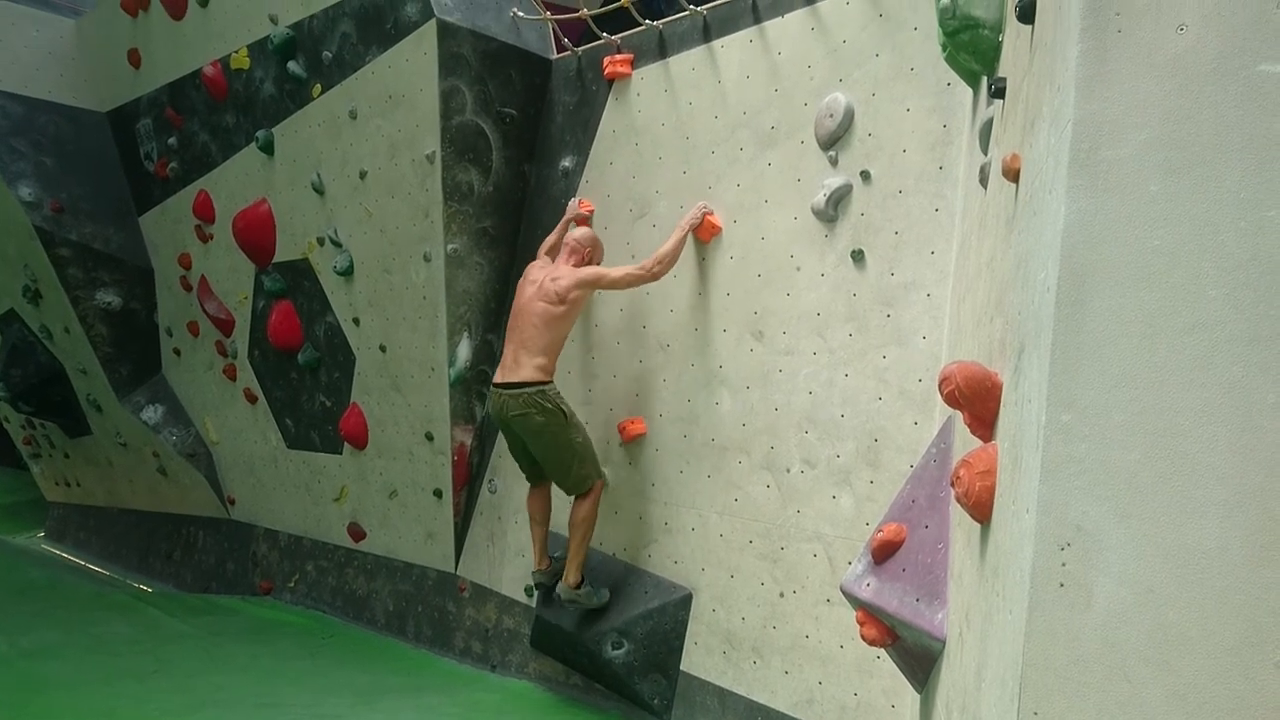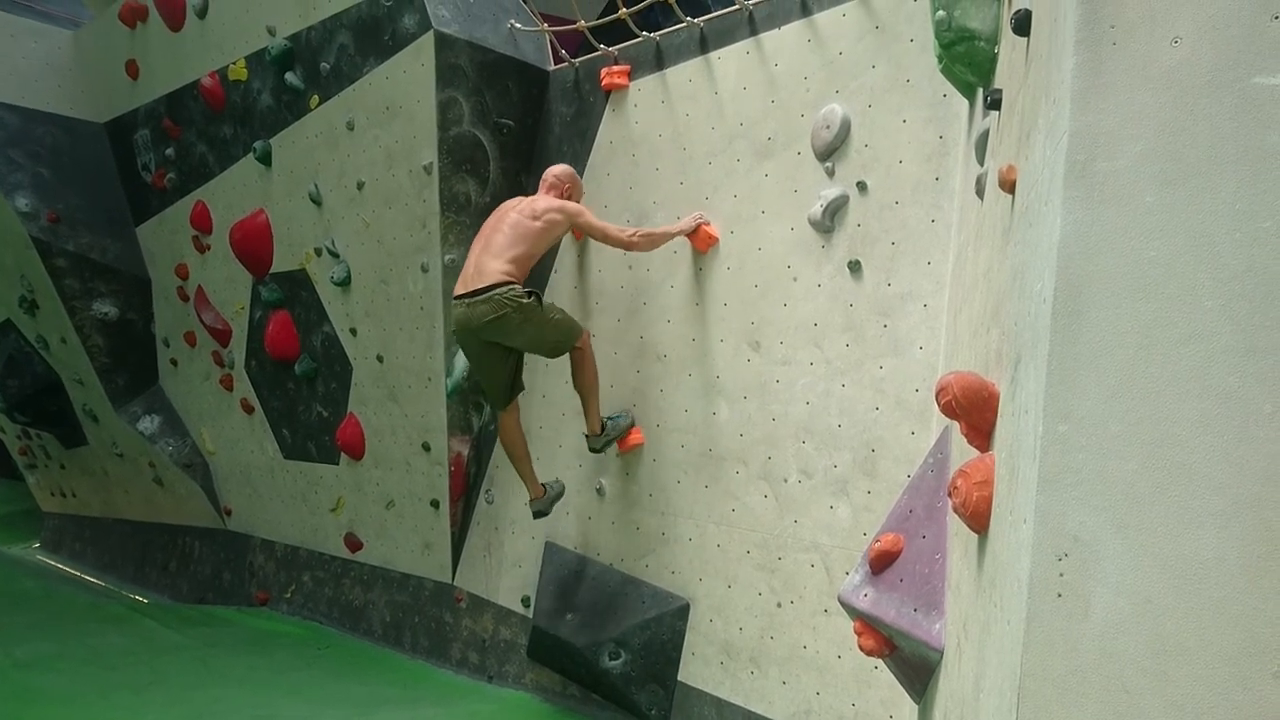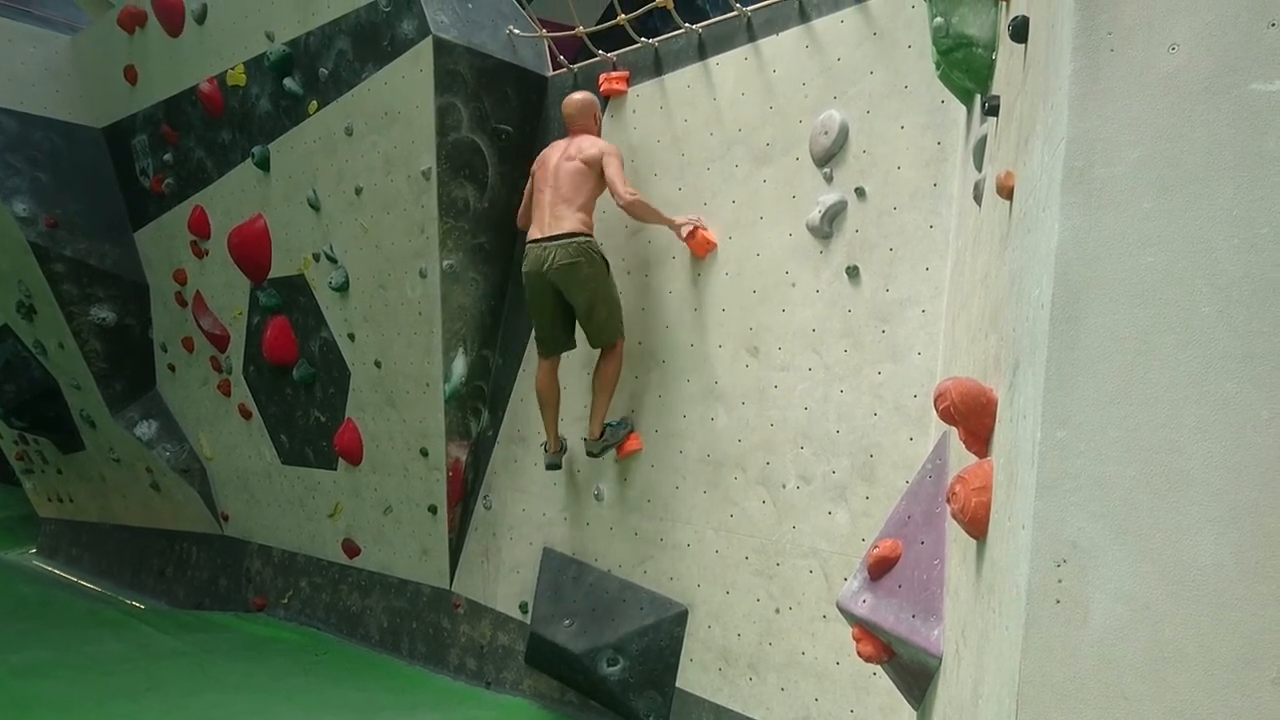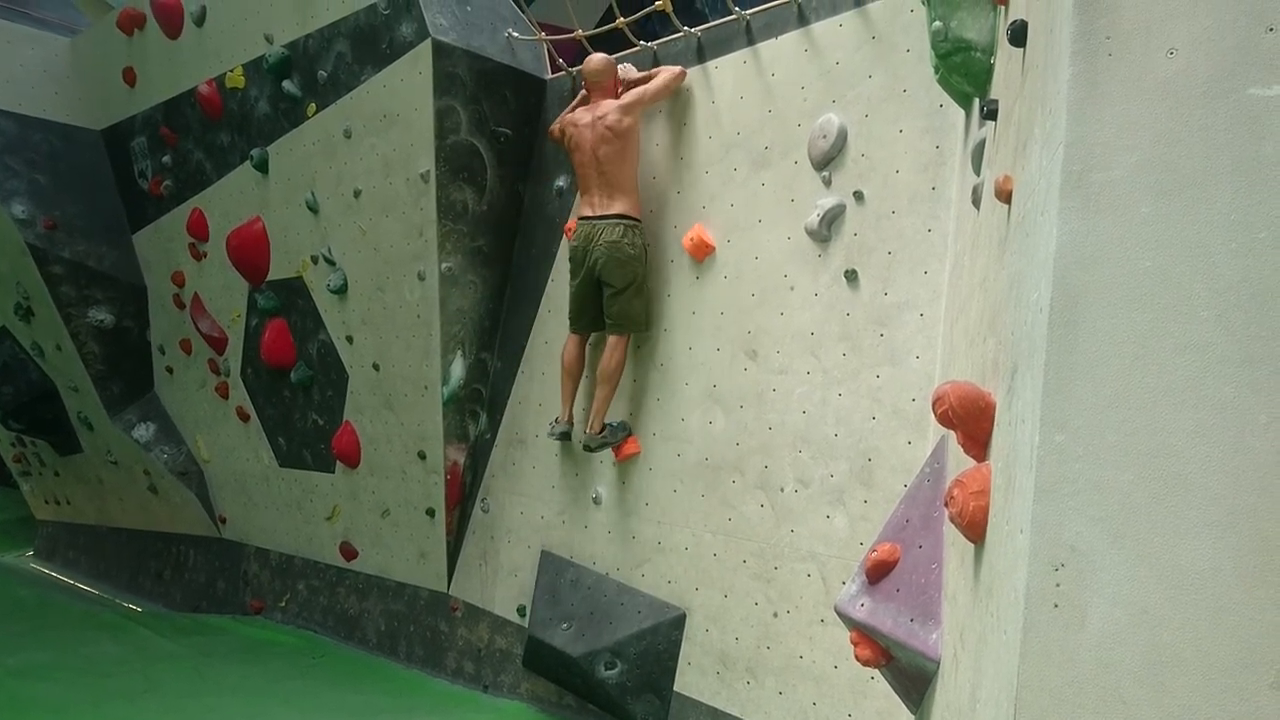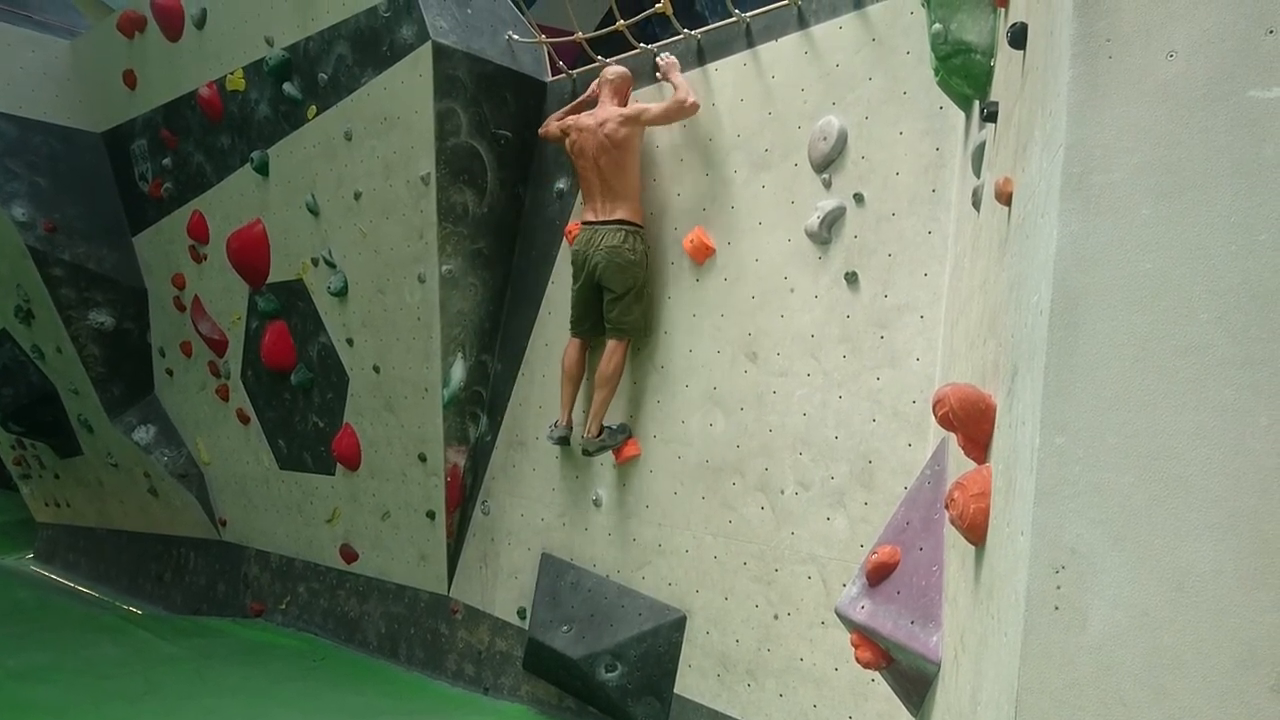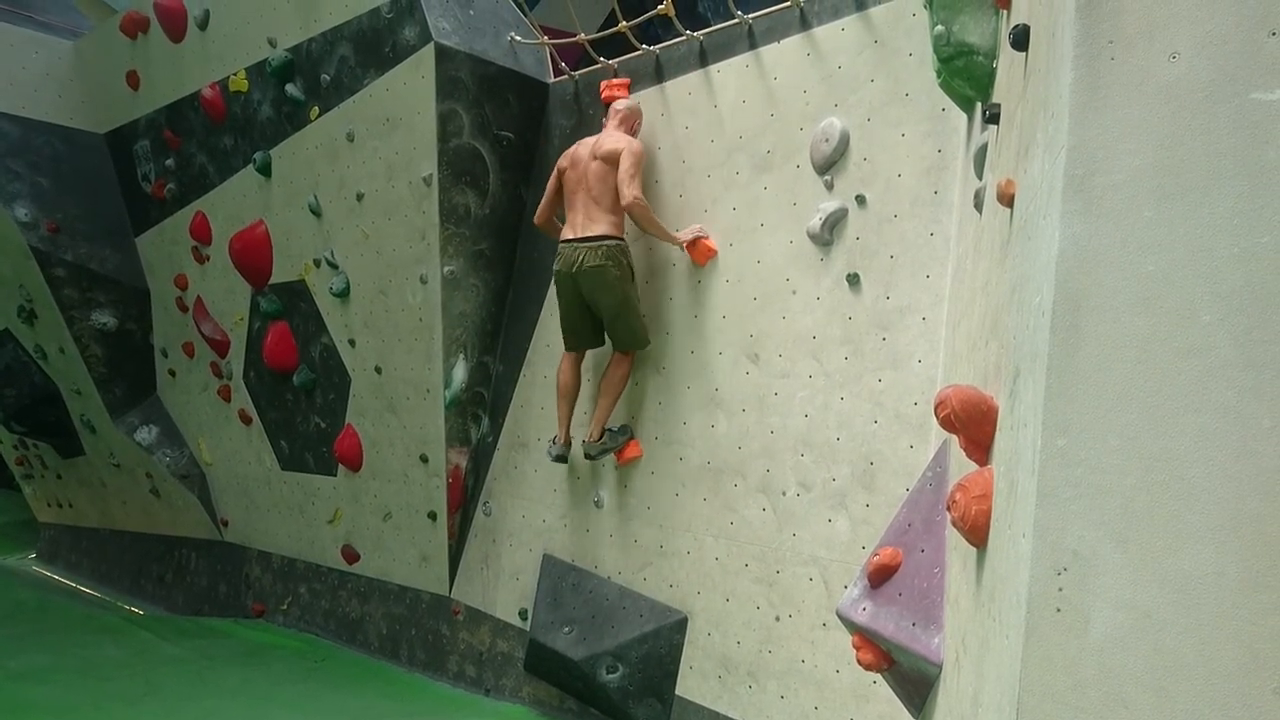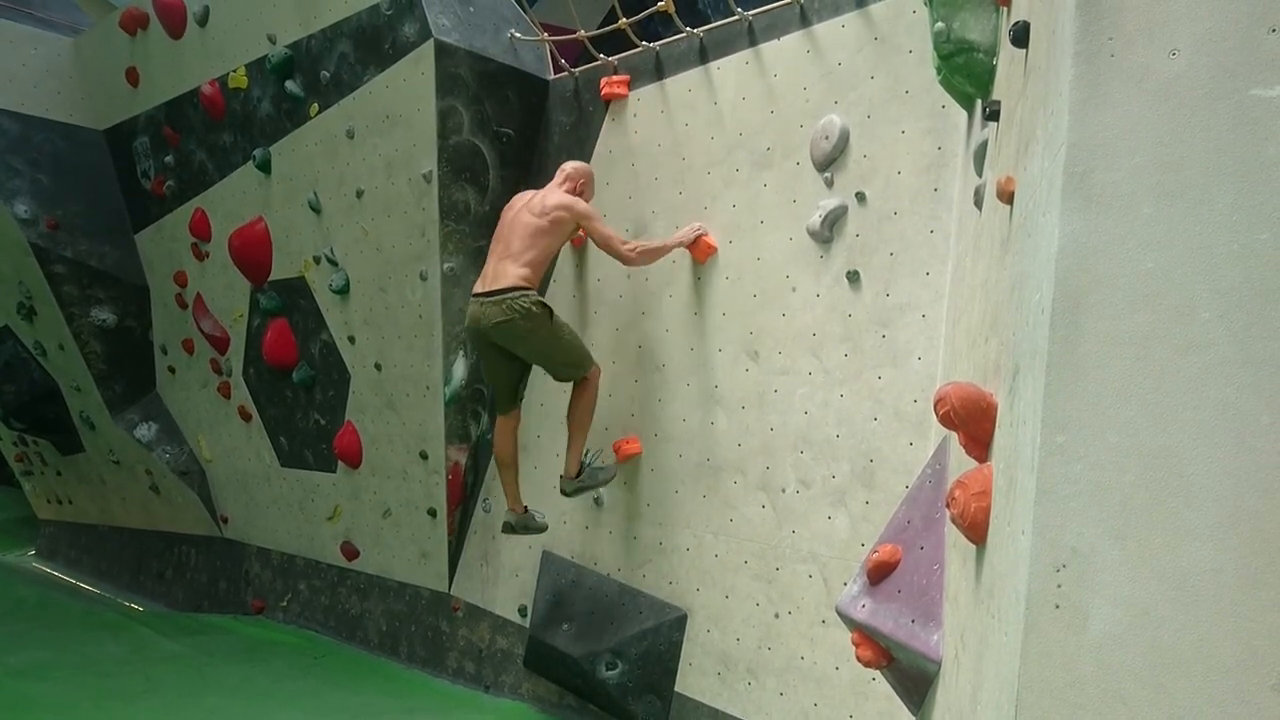
dt=0.4s
person 1, frame 1
left shoulder: (533, 271)
right shoulder: (580, 278)
left elbow: (546, 249)
right elbow: (647, 270)
left wrist: (566, 222)
right wrist: (686, 225)
left hip: (500, 397)
right hip: (533, 397)
left knee: (540, 479)
right knee: (590, 486)
left ankle: (542, 566)
right ankle: (571, 583)
person 1, frame 2
left shoulder: (511, 205)
right shoulder: (563, 209)
right elbow: (631, 240)
right wrist: (678, 229)
left hip: (463, 311)
right hip: (500, 301)
left knee: (506, 408)
right knee: (580, 341)
left ankle: (537, 494)
right ankle: (595, 429)
person 1, frame 3
left shoulder: (546, 155)
right shoulder: (601, 148)
left elbow: (522, 220)
right elbow: (628, 200)
right wrist: (672, 222)
left hip: (533, 255)
right hip: (576, 252)
left knee: (549, 356)
right knee: (611, 343)
left ankle: (553, 446)
right ankle: (596, 435)
person 1, frame 4
left shoulder: (571, 124)
right shoulder: (626, 107)
left elbow: (554, 129)
right elbow: (676, 73)
left wrist: (585, 94)
right wrist: (635, 77)
left hip: (584, 233)
right hip: (621, 233)
left knee: (578, 331)
right knee: (618, 333)
left ankle: (564, 418)
right ankle: (596, 428)
person 1, frame 5
left shoulder: (571, 125)
right shoulder: (626, 116)
left elbow: (544, 129)
right elbow: (686, 105)
left wrist: (582, 100)
right wrist: (673, 74)
left hip: (586, 238)
right hip: (622, 239)
left knee: (579, 334)
right knee: (617, 338)
left ankle: (562, 421)
right ankle: (594, 431)
person 1, frame 6
left shoulder: (571, 152)
right shoulder: (629, 145)
left elbow: (540, 218)
right elbow: (630, 200)
right wrist: (674, 238)
left hip: (566, 255)
right hip: (603, 253)
left knee: (573, 350)
right knee: (625, 347)
left ankle: (560, 439)
right ankle: (595, 436)
person 1, frame 7
left shoulder: (518, 202)
right shoulder: (571, 206)
right elbow: (628, 254)
right wrist: (677, 240)
left hip: (478, 310)
right hip: (516, 307)
left knee: (507, 413)
right knee: (588, 373)
left ankle: (515, 512)
right ankle: (574, 471)
